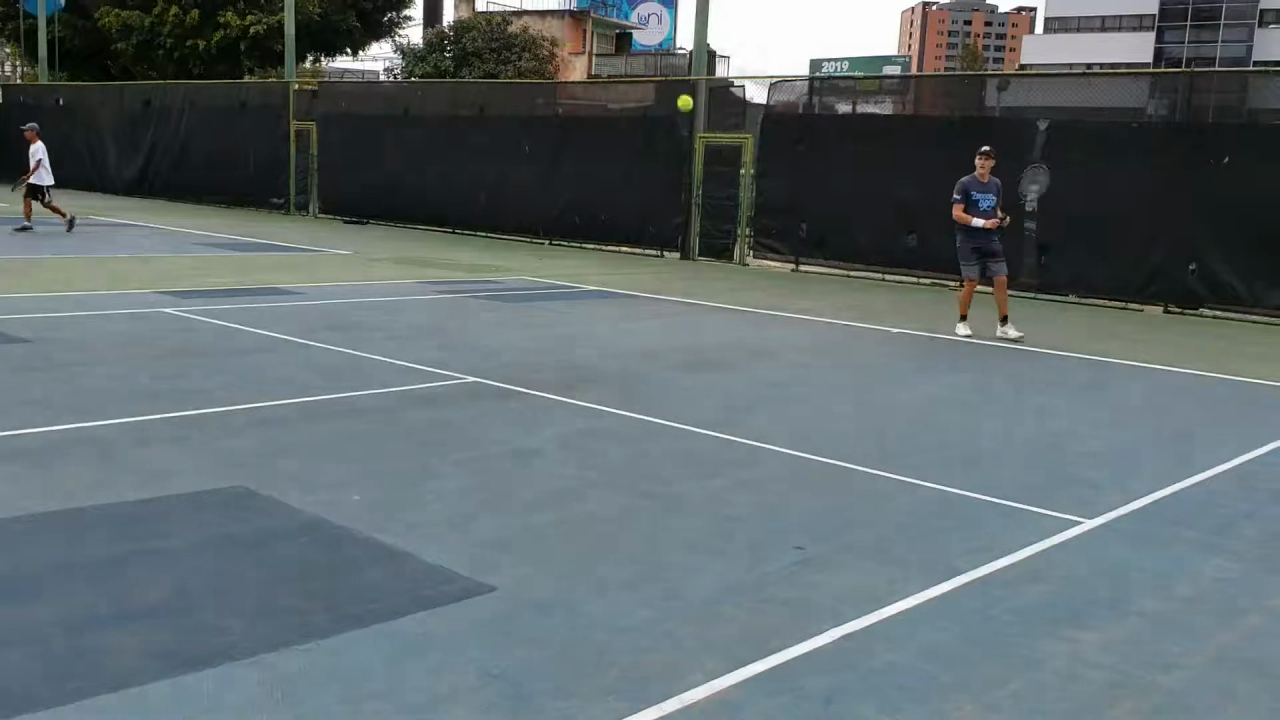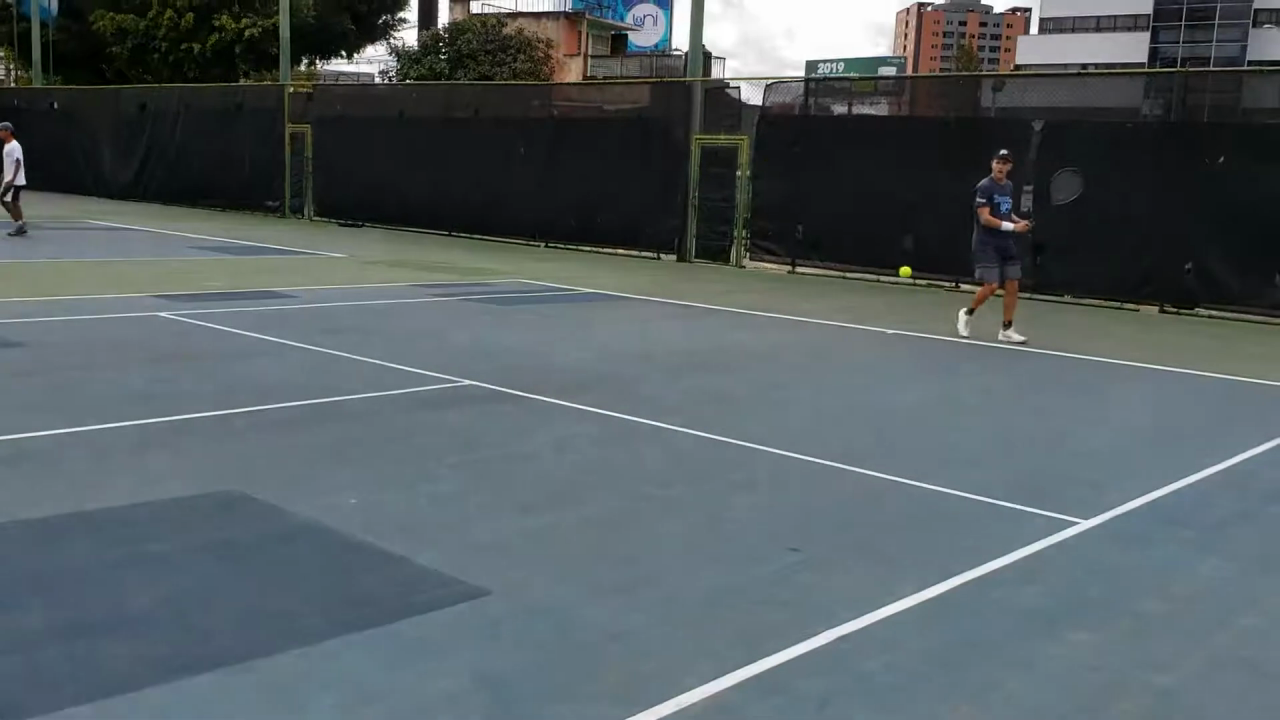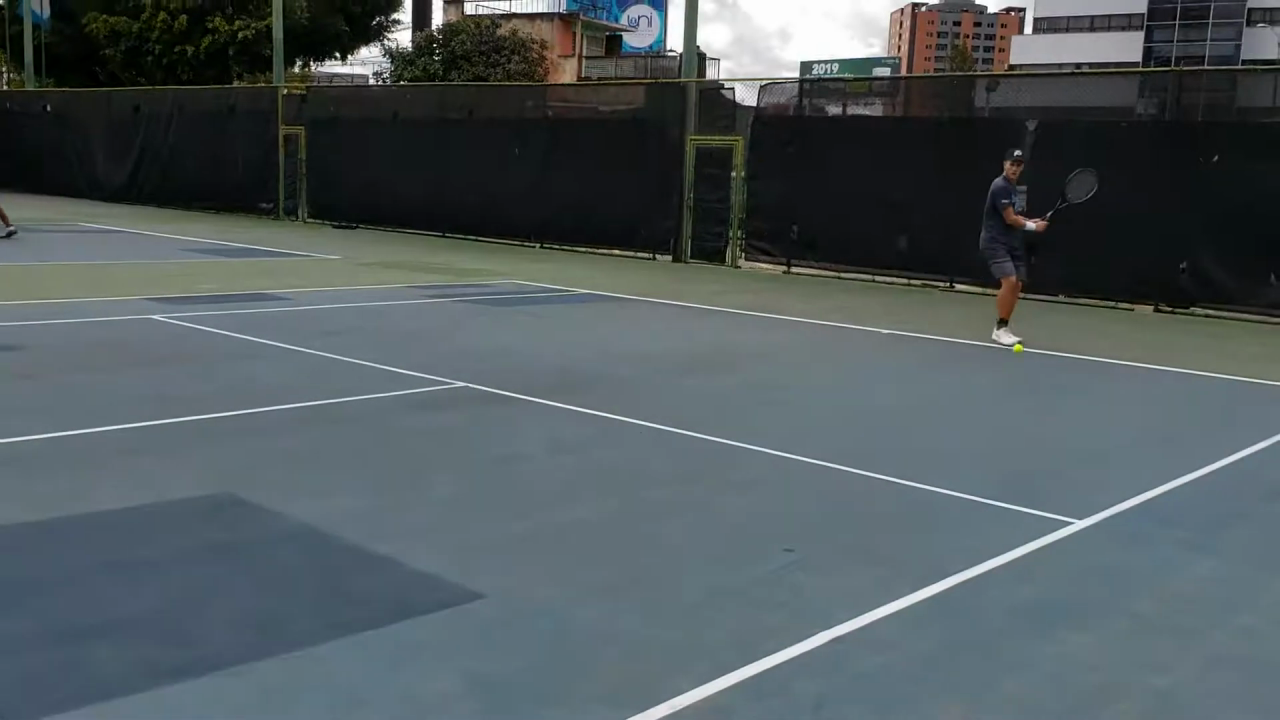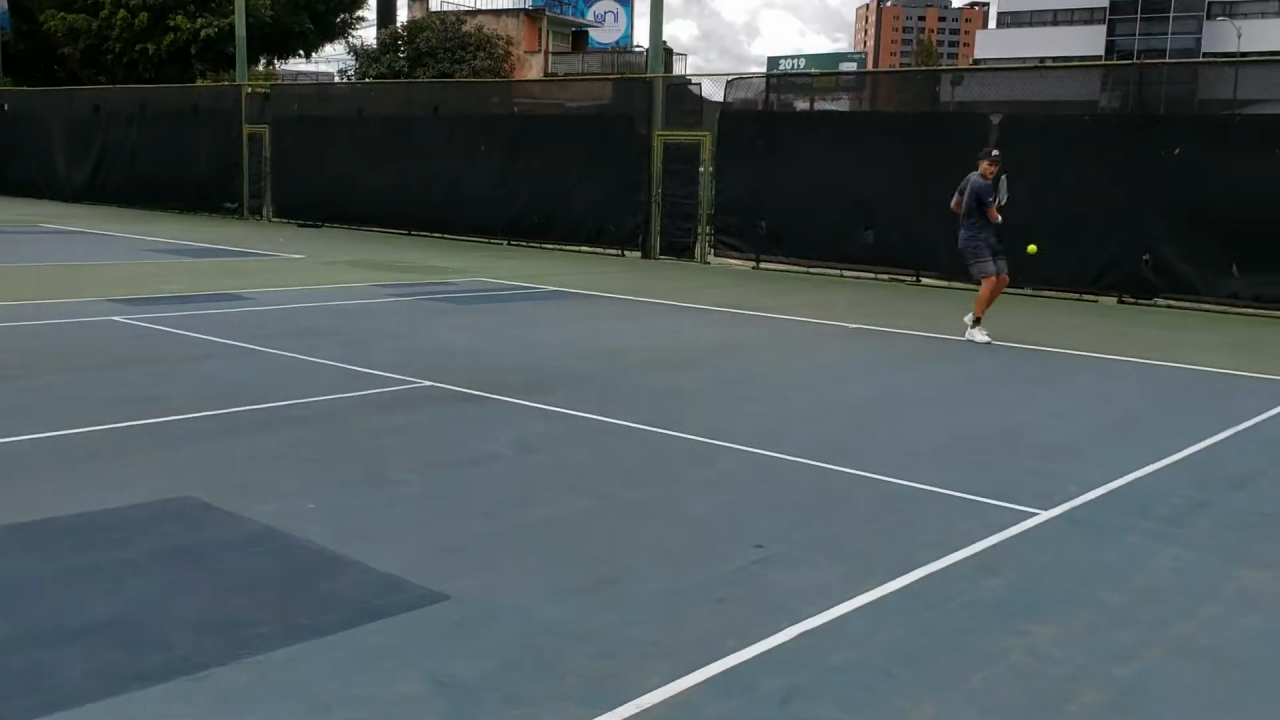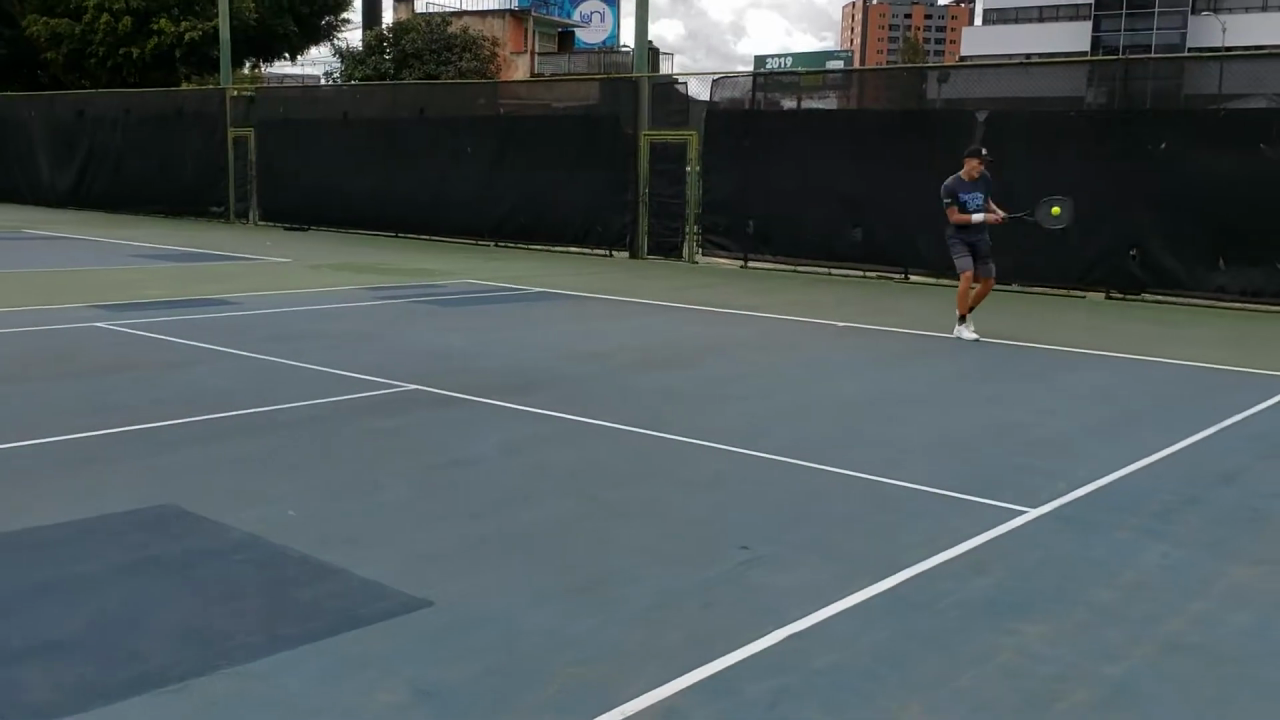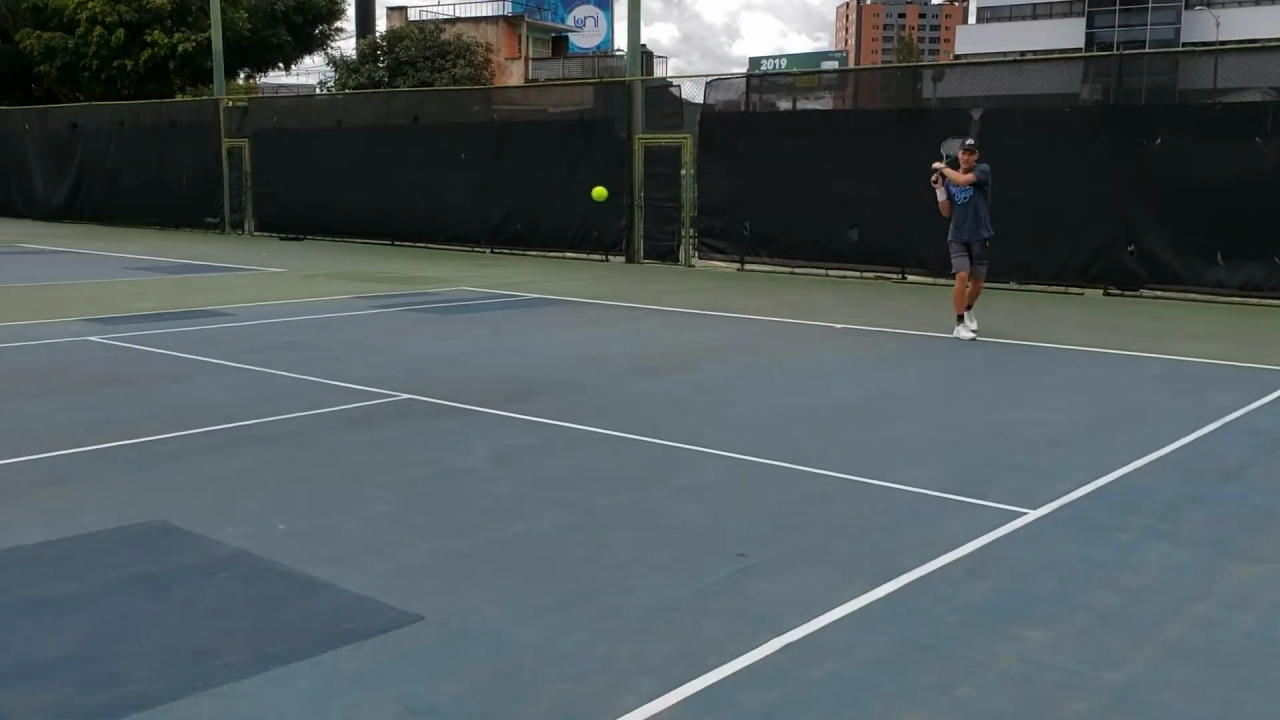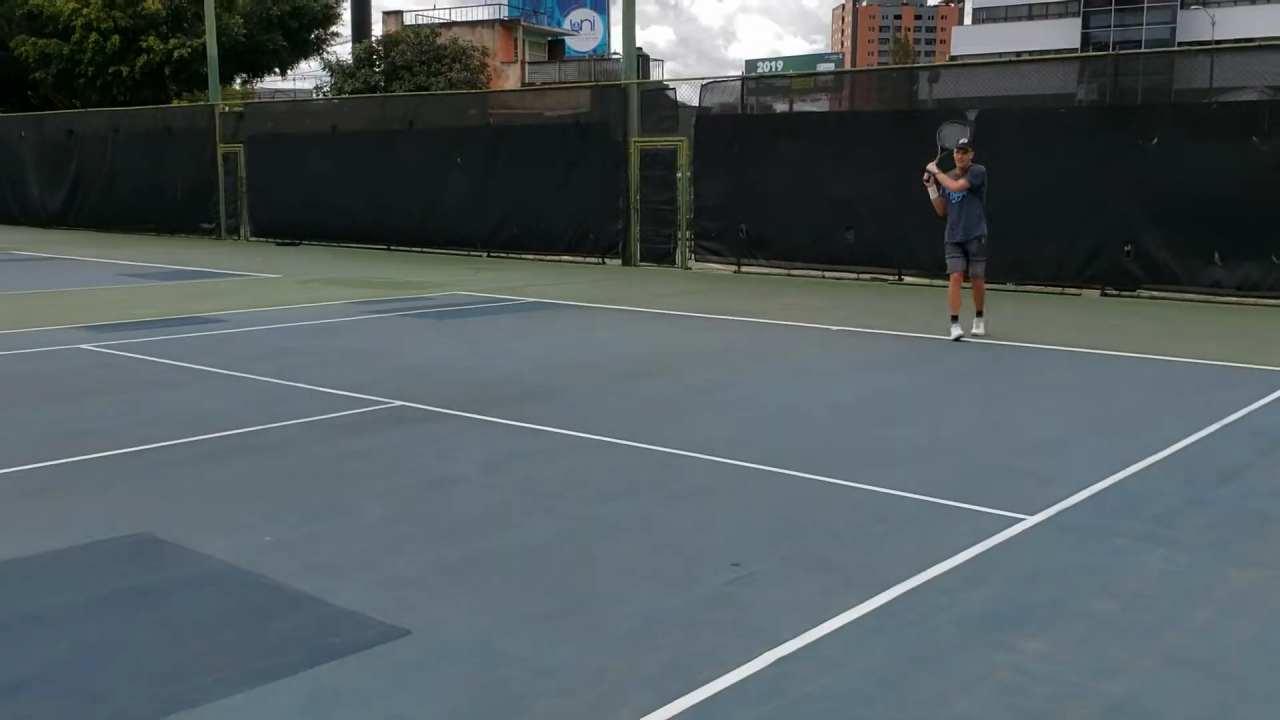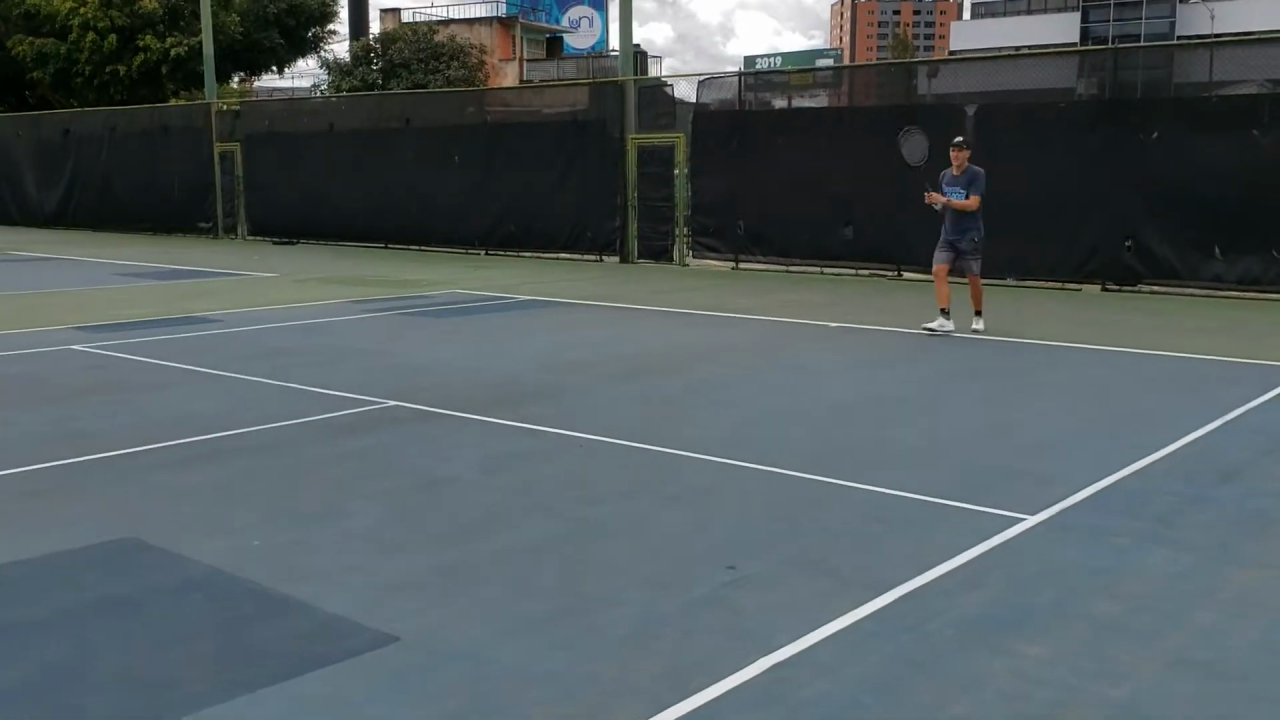
dt=0.2s
person 1, frame 1
left shoulder: (996, 184)
right shoulder: (964, 184)
right elbow: (957, 214)
left wrist: (1002, 218)
right wrist: (982, 223)
left hip: (991, 241)
right hip: (969, 242)
left knee: (1001, 281)
right knee: (971, 283)
left ankle: (1004, 326)
right ankle: (962, 322)
person 1, frame 2
left shoulder: (1009, 186)
right shoulder: (985, 186)
right elbow: (985, 218)
left wrist: (1019, 221)
right wrist: (1012, 227)
left hip: (1006, 244)
right hip: (986, 245)
left knee: (1013, 286)
right knee: (991, 286)
left ankle: (1007, 329)
right ankle: (967, 313)
person 1, frame 3
left shoulder: (1011, 184)
right shoulder: (1000, 186)
right elbow: (1010, 219)
left wrist: (1031, 220)
right wrist: (1033, 227)
left hip: (1012, 243)
right hip: (994, 242)
left knee: (1017, 286)
right knee: (1009, 281)
left ankle: (1002, 328)
right ankle: (1001, 329)
person 1, frame 4
left shoulder: (971, 178)
right shoulder: (983, 186)
left elbow: (954, 205)
right elbow: (992, 217)
right wrist: (999, 218)
left hip: (986, 239)
right hip: (974, 241)
left knee: (1002, 280)
right knee: (989, 281)
left ankle: (974, 317)
right ankle: (974, 328)
person 1, frame 5
left shoulder: (985, 178)
right shoulder: (950, 186)
right elbow: (954, 218)
left wrist: (996, 211)
right wrist: (983, 217)
left hip: (980, 238)
right hip: (959, 239)
left knee: (988, 282)
right knee: (967, 277)
left ankle: (965, 311)
right ankle: (961, 325)
person 1, frame 6
left shoulder: (983, 170)
right shoulder: (947, 179)
left elbow: (962, 180)
right elbow: (946, 213)
left wrist: (943, 168)
right wrist: (938, 188)
left hip: (980, 235)
right hip: (957, 237)
left knee: (977, 281)
right knee: (962, 277)
left ankle: (968, 310)
right ankle: (960, 325)
person 1, frame 7
left shoulder: (978, 171)
right shoulder: (946, 177)
left elbow: (956, 187)
right elbow: (941, 211)
left wrist: (936, 171)
right wrist: (931, 187)
left hip: (975, 235)
right hip: (953, 236)
left knee: (978, 280)
right knee: (955, 278)
left ankle: (979, 319)
right ankle: (954, 325)
person 1, frame 8
left shoulder: (977, 174)
right shoulder: (944, 175)
left elbow: (972, 205)
left wrist: (945, 199)
right wrist: (934, 202)
left hip: (970, 235)
right hip: (948, 235)
left knee: (973, 278)
right knee: (938, 272)
left ankle: (978, 317)
right ankle: (945, 319)
